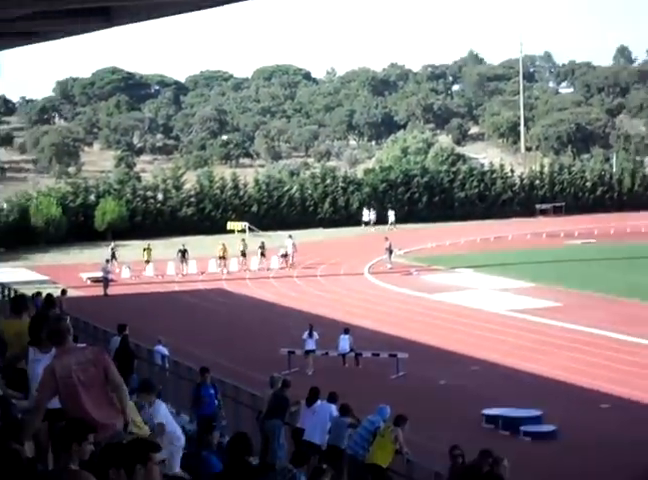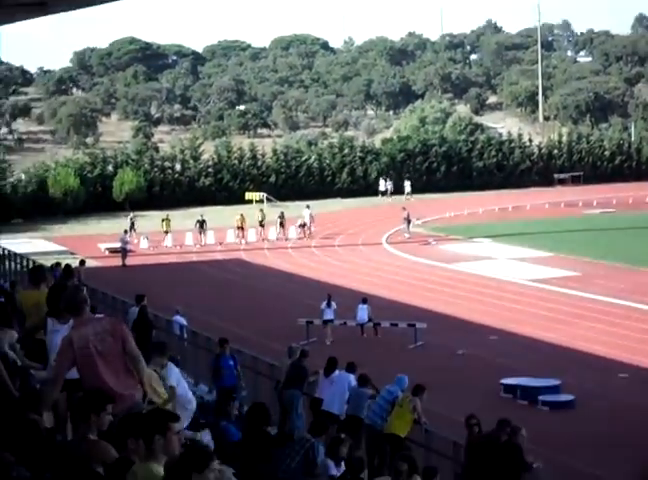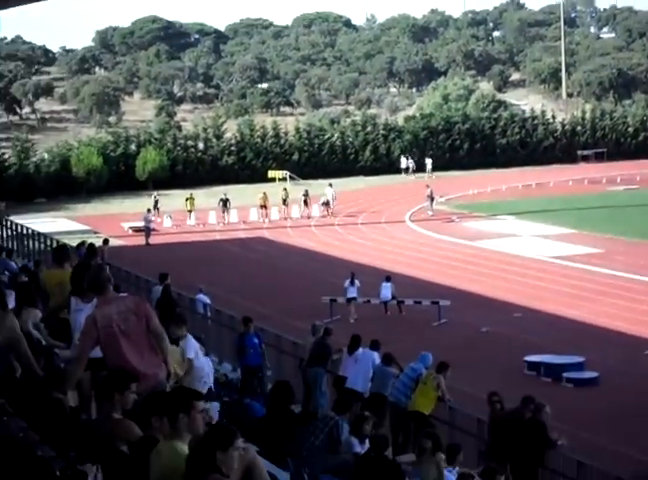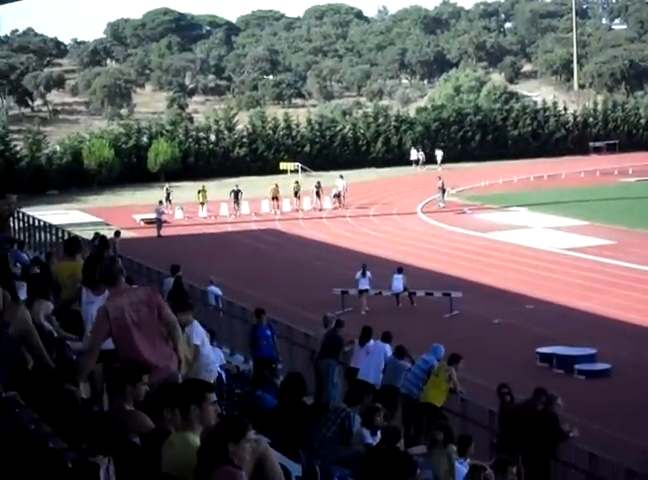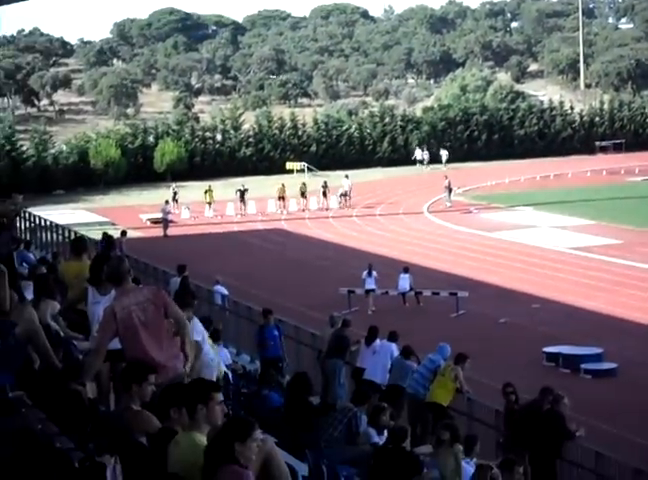
dt=0.1s
person 1, frame 1
left shoulder: (54, 369)
right shoulder: (96, 353)
left elbow: (39, 408)
right elbow: (119, 386)
left wrist: (25, 438)
right wrist: (126, 416)
right hip: (113, 428)
person 1, frame 2
left shoulder: (71, 340)
right shoulder: (113, 324)
left elbow: (57, 380)
right elbow: (136, 357)
left wrist: (44, 410)
right wrist: (145, 387)
left hip: (104, 407)
right hip: (132, 399)
person 1, frame 3
left shoulder: (95, 318)
right shoulder: (136, 303)
left elbow: (80, 359)
right elbow: (160, 335)
left wrist: (67, 389)
right wrist: (168, 365)
right hip: (156, 377)
person 1, frame 4
left shoulder: (107, 310)
right shoulder: (148, 294)
left elbow: (92, 351)
right elbow: (172, 324)
left wrist: (80, 381)
right wrist: (178, 353)
right hip: (167, 369)
person 1, frame 5
left shoulder: (113, 310)
right shoulder: (155, 293)
left elbow: (99, 351)
right elbow: (182, 321)
left wrist: (85, 381)
right wrist: (185, 348)
right hip: (174, 369)
